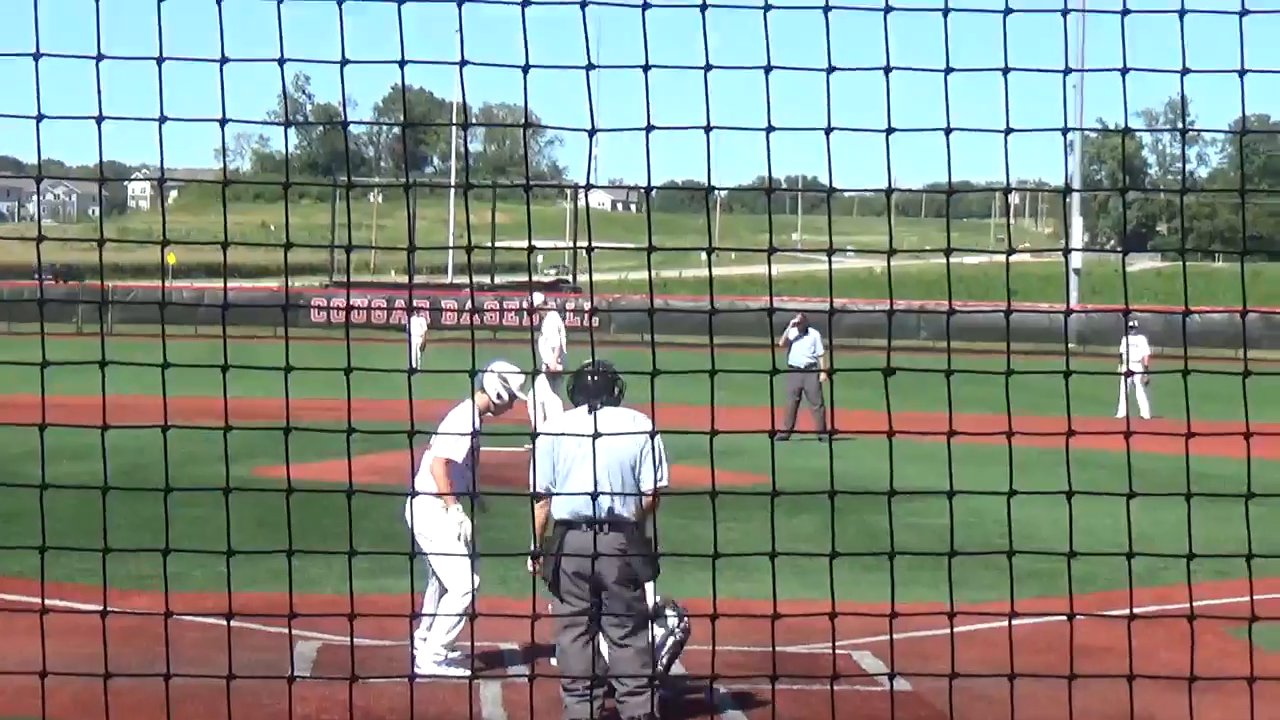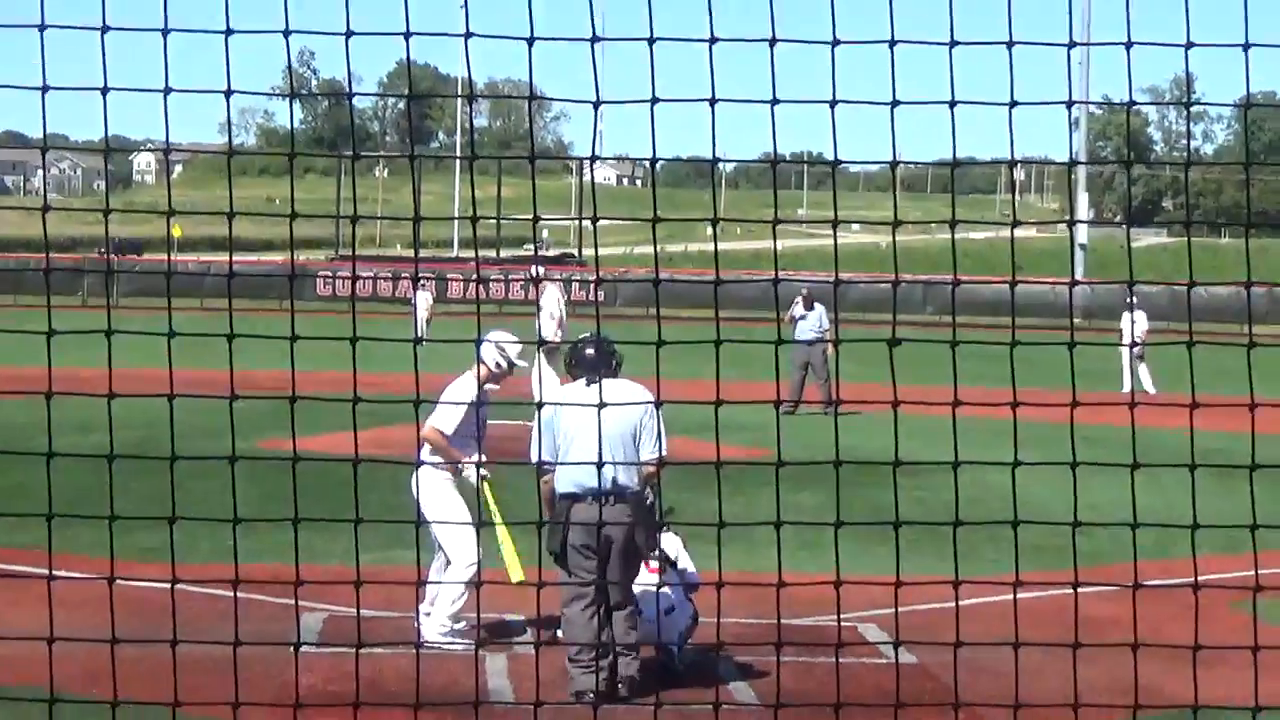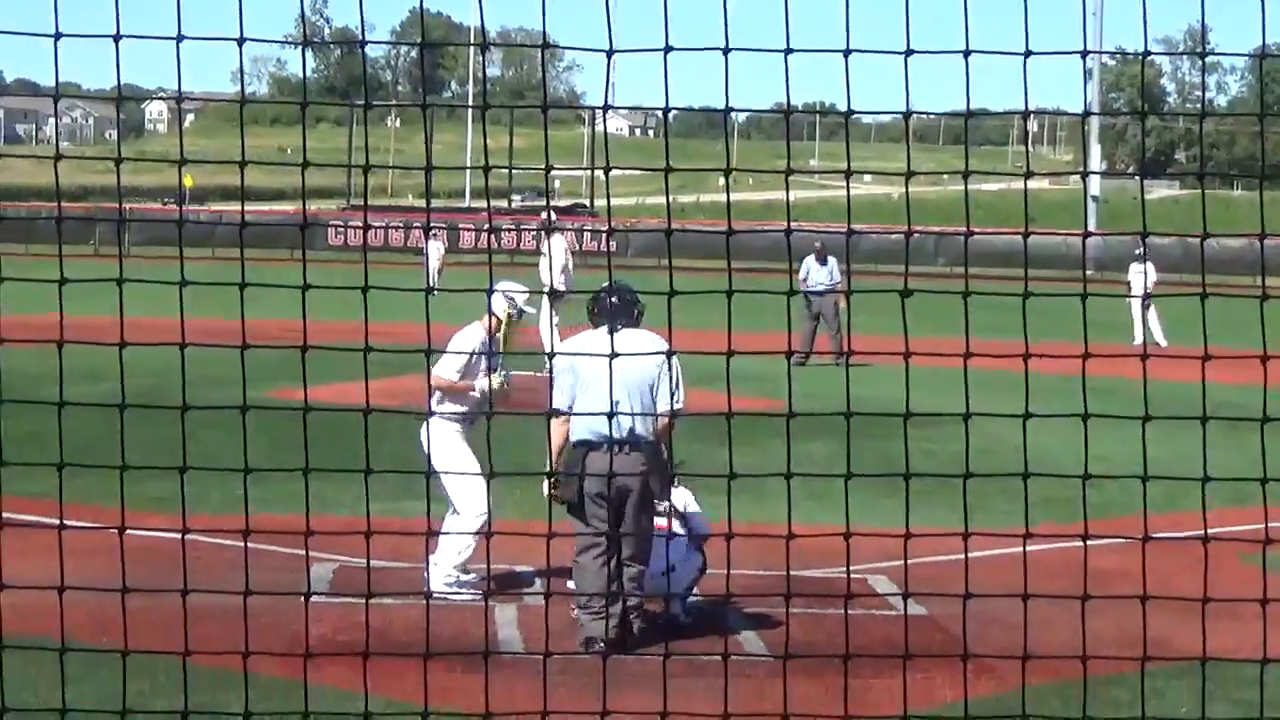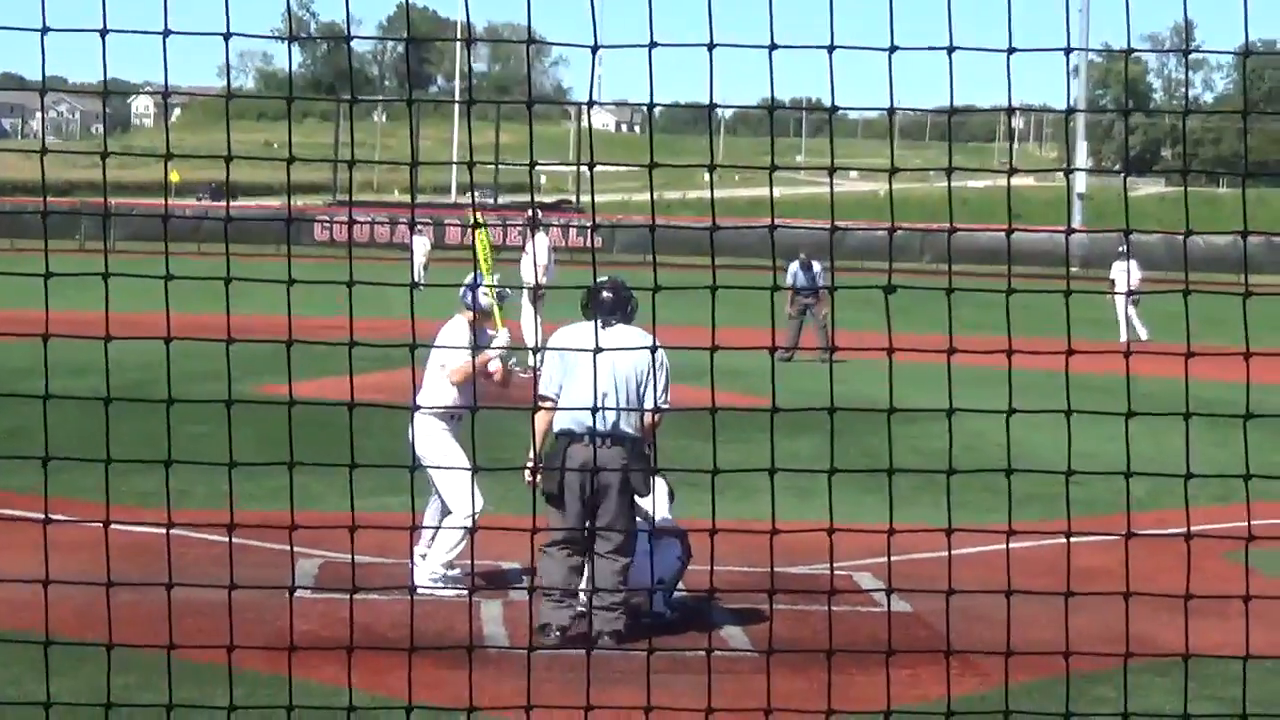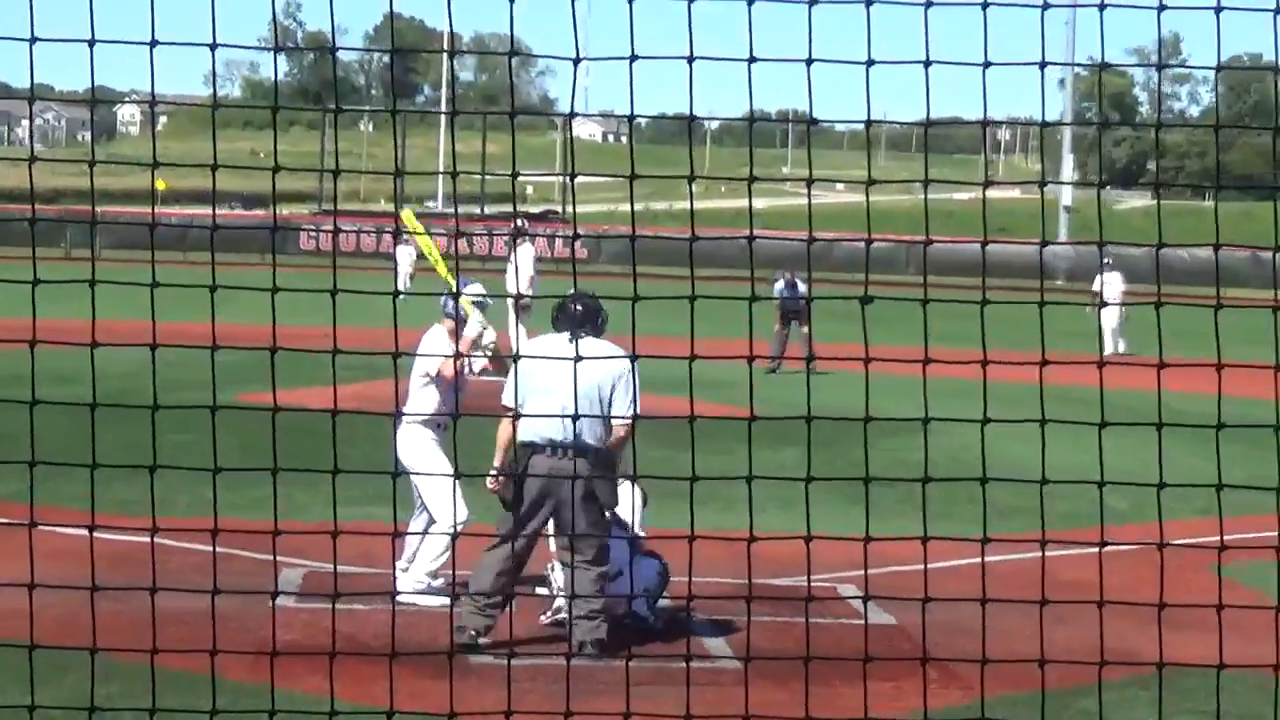
dt=0.3s
person 1, frame 1
left shoulder: (556, 428)
right shoulder: (639, 424)
left elbow: (542, 497)
right elbow: (652, 495)
left wrist: (537, 548)
left hip: (570, 540)
right hip: (622, 540)
left knee: (575, 629)
right knee: (630, 630)
person 1, frame 2
left shoulder: (555, 402)
right shoulder: (639, 396)
left elbow: (545, 473)
right elbow: (652, 466)
left wrist: (552, 517)
left hip: (575, 511)
right hip: (625, 510)
left knee: (580, 600)
right knee: (620, 597)
left ankle: (587, 683)
right ankle: (624, 677)
person 1, frame 3
left shoulder: (574, 347)
right shoulder: (658, 347)
left elbow: (560, 416)
right elbow: (667, 418)
left wrist: (552, 469)
left hip: (590, 459)
right hip: (639, 460)
left knee: (593, 548)
right knee: (632, 550)
left ankle: (598, 632)
right ankle: (626, 629)
person 1, frame 4
left shoulder: (565, 337)
right shoulder: (648, 345)
left elbow: (547, 403)
right elbow: (652, 417)
left wrist: (534, 455)
left hip: (571, 451)
right hip: (621, 454)
left knee: (562, 541)
right knee: (614, 544)
left ankle: (555, 622)
right ankle: (609, 626)
person 1, frame 5
left shoulder: (533, 349)
right shoulder: (617, 358)
left elbow: (511, 416)
right elbow: (622, 430)
left wrist: (498, 464)
right wrist: (602, 457)
left hip: (535, 463)
right hip: (586, 468)
left knee: (508, 547)
right knee: (588, 555)
left ankle: (471, 625)
right ankle: (590, 635)
person 2, frame 1
left shoulder: (469, 415)
right shoulder: (466, 419)
right elbow: (439, 465)
left wrist: (469, 493)
right wrist: (457, 511)
left hip: (428, 506)
right hip: (431, 507)
left knee: (443, 578)
right knee: (464, 583)
left ankle: (424, 642)
right ankle: (431, 658)
person 2, frame 2
left shoulder: (480, 391)
right shoulder: (465, 389)
right elbow: (429, 432)
left wrist: (474, 459)
right wrist: (465, 462)
left hip: (440, 479)
right hip: (436, 479)
left knee: (449, 551)
right knee: (468, 555)
left ankle: (430, 615)
right ankle: (437, 629)
person 2, frame 3
left shoulder: (496, 343)
right shoulder: (471, 338)
left elbow: (496, 390)
right elbow: (436, 379)
left wrist: (497, 383)
right wrist: (480, 385)
left hip: (452, 430)
right hip: (443, 430)
left knee: (463, 502)
right knee: (477, 506)
left ankle: (440, 565)
right ankle: (443, 578)
person 2, frame 4
left shoulder: (483, 334)
right shoulder: (456, 332)
left elbow: (502, 381)
right elbow: (457, 377)
left wrist: (501, 356)
right wrist: (490, 352)
left hip: (439, 427)
right hip: (432, 427)
left knee: (445, 496)
right knee: (468, 505)
left ankle: (425, 559)
right ankle: (429, 576)
person 2, frame 5
left shoulder: (459, 339)
right shoulder: (436, 339)
right elbow: (449, 372)
right wrist: (470, 338)
left hip: (425, 436)
right hip: (419, 436)
left knee: (429, 508)
right knee: (453, 514)
left ankle: (407, 572)
right ankle: (414, 584)
